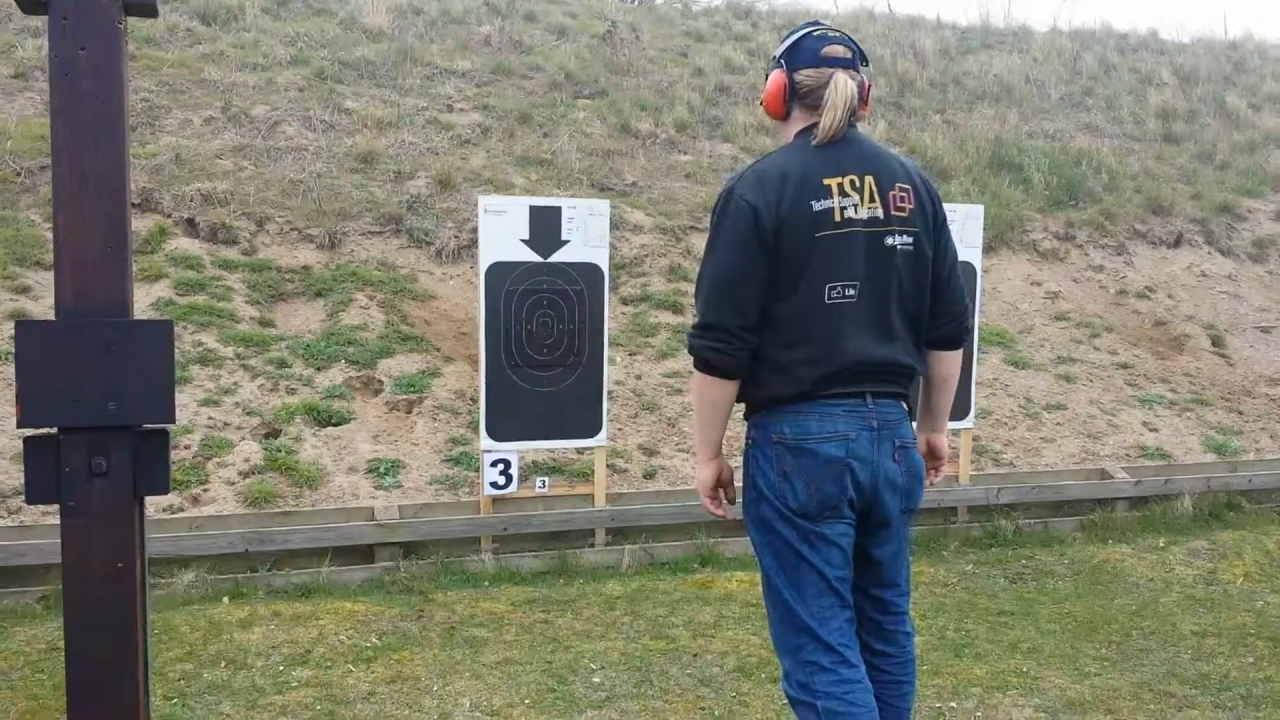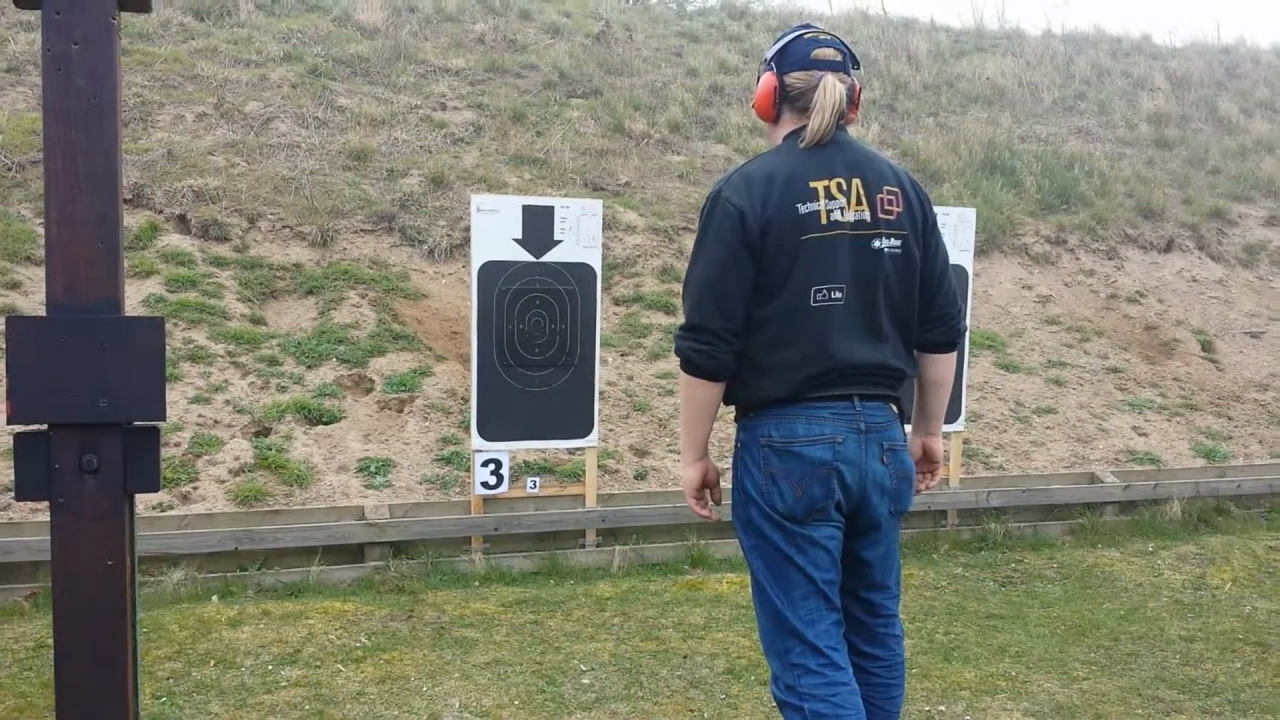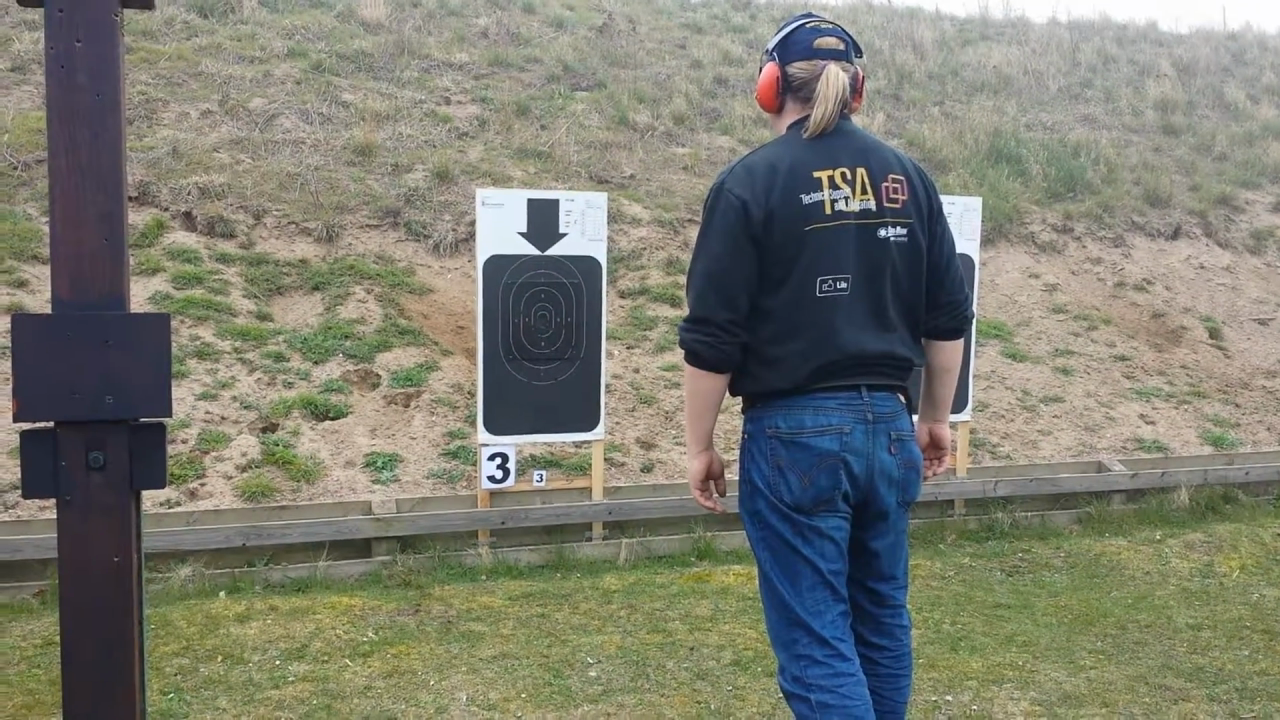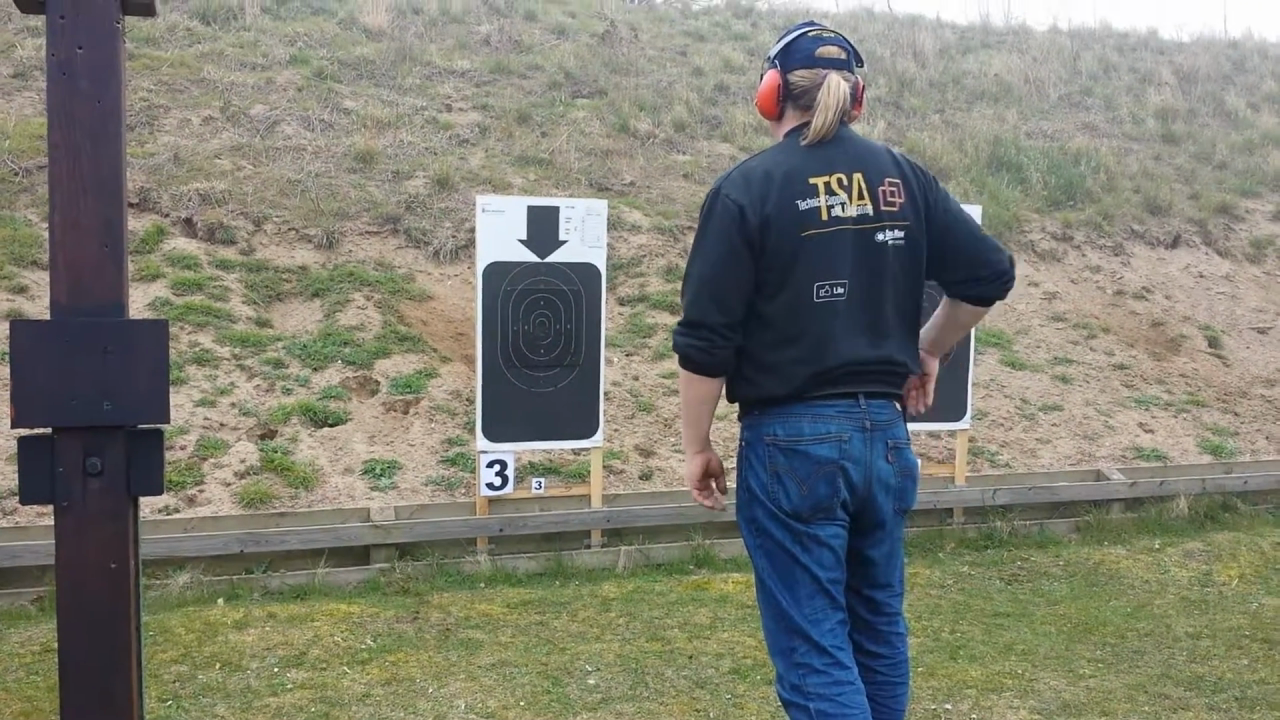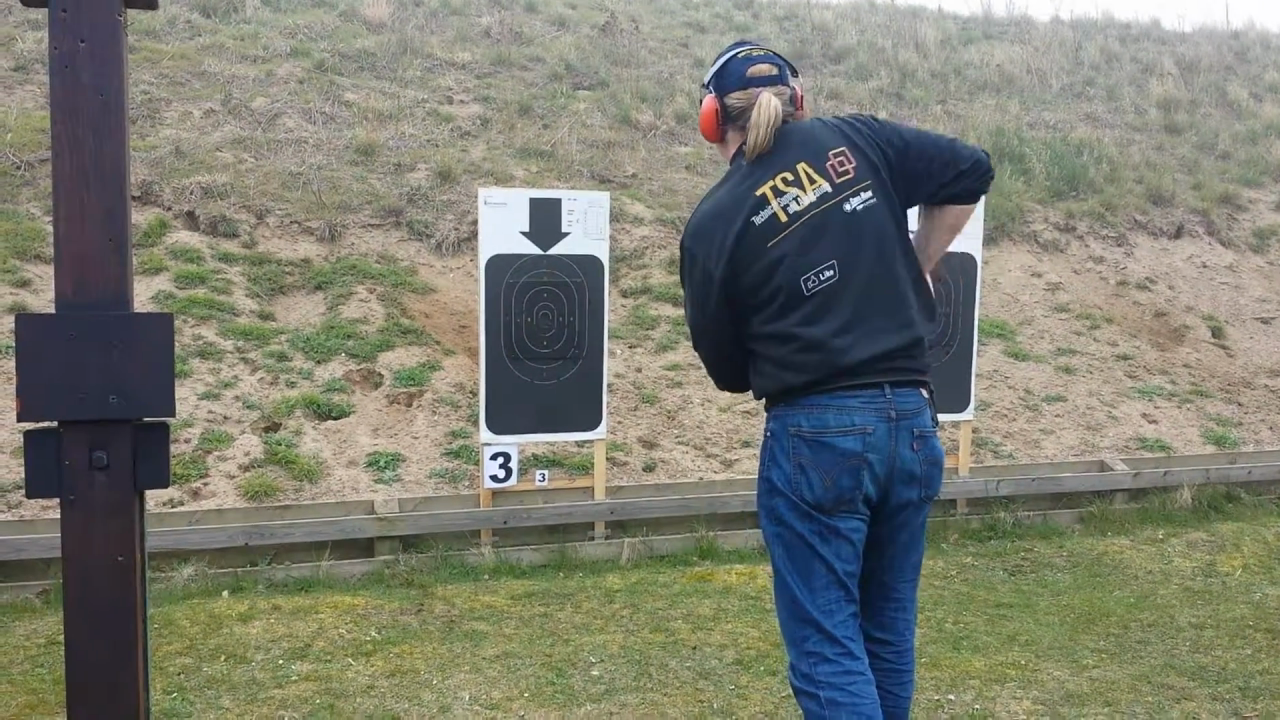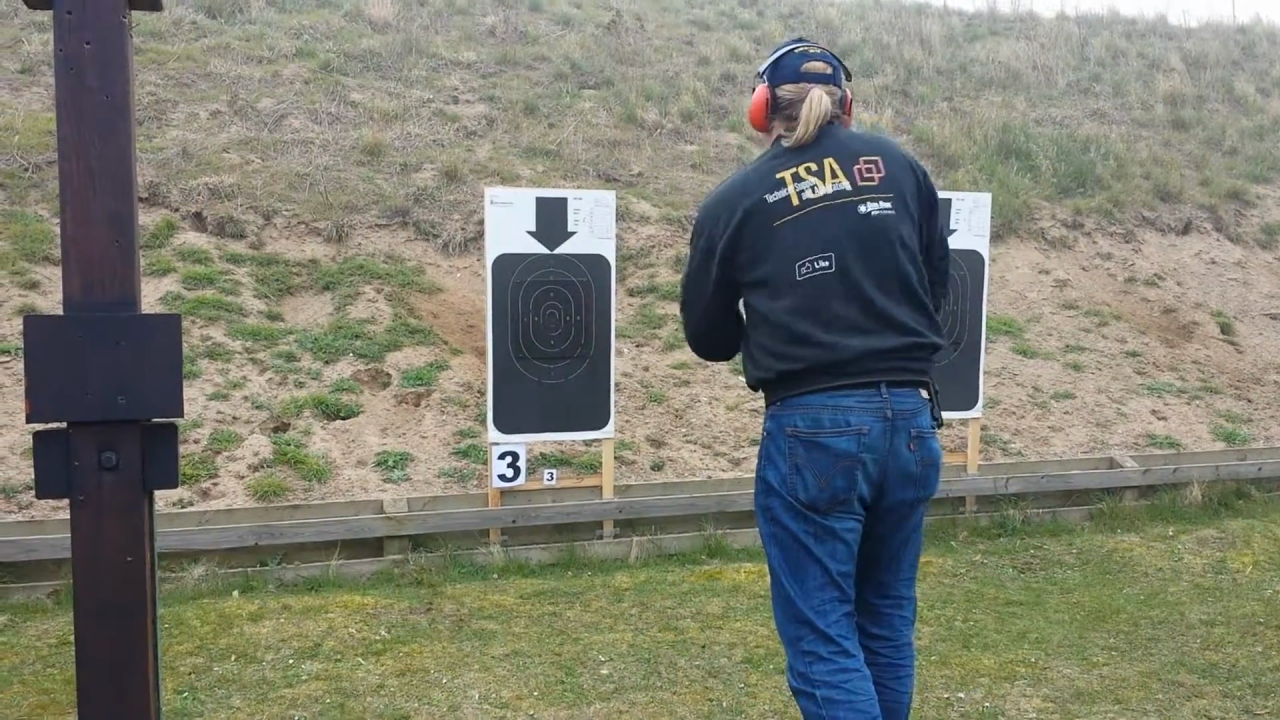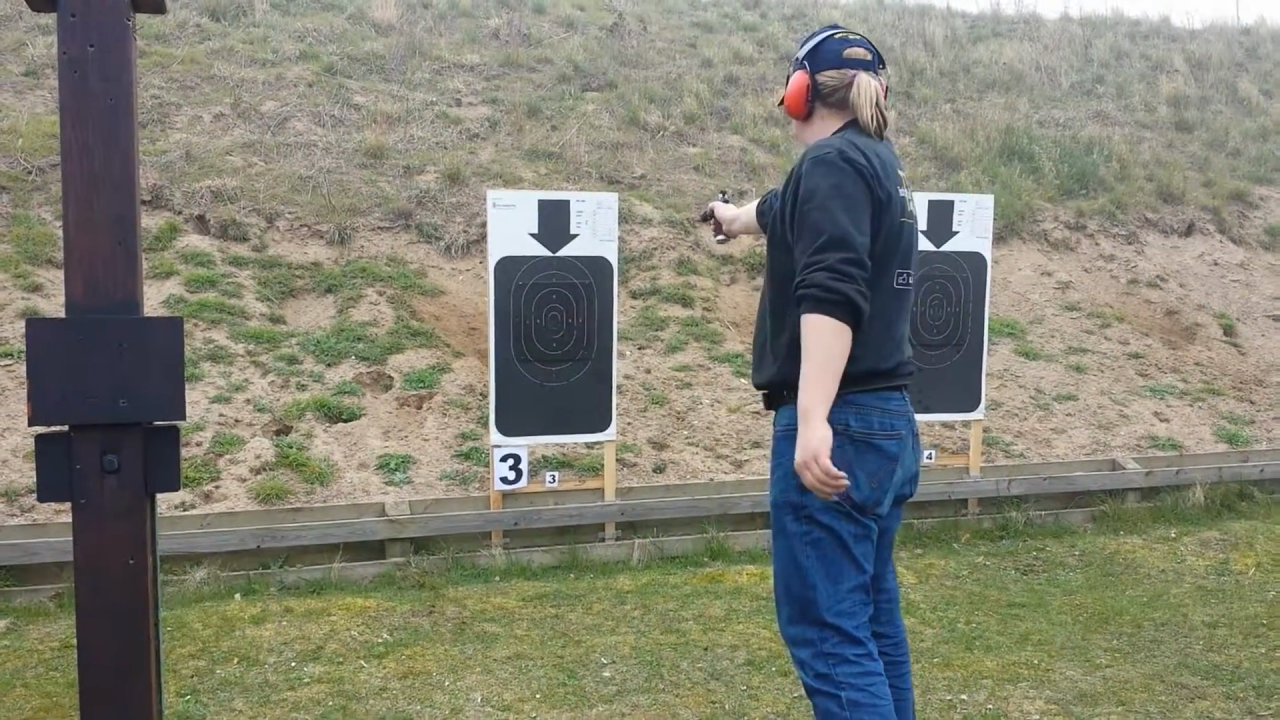
dt=0.7s
person 1, frame 1
left shoulder: (759, 189)
right shoulder: (911, 185)
left elbow: (722, 344)
right elbow: (947, 328)
left wrist: (708, 452)
right wrist: (932, 426)
left hip: (798, 440)
right hip: (888, 433)
left knee: (819, 645)
right knee: (885, 622)
person 1, frame 2
left shoulder: (747, 191)
right shoulder: (901, 189)
left elbow: (708, 346)
right elbow: (940, 331)
left wrist: (694, 454)
right wrist: (928, 431)
left hip: (788, 443)
right hip: (879, 437)
left knee: (808, 648)
right knee: (874, 627)
person 1, frame 3
left shoulder: (750, 182)
right shoulder: (906, 177)
left elbow: (711, 337)
right elbow: (947, 317)
left wrist: (699, 445)
right wrist: (935, 417)
left hip: (794, 434)
right hip: (886, 427)
left knee: (815, 638)
right knee: (882, 617)
person 1, frame 4
left shoulder: (746, 188)
right shoulder: (904, 177)
left elbow: (704, 341)
right elbow: (990, 276)
left wrist: (698, 447)
right wrist: (925, 353)
left hip: (792, 441)
right hip: (883, 436)
left knee: (814, 648)
right knee: (879, 627)
person 1, frame 5
left shoulder: (712, 224)
right shoulder: (855, 141)
left elbow: (728, 369)
right elbow: (969, 172)
right wrist: (914, 268)
left hip: (815, 436)
right hip: (909, 423)
left knee: (824, 640)
right knee: (887, 625)
person 1, frame 6
left shoulder: (734, 200)
right shoulder: (894, 163)
left elbow: (708, 335)
right elbow: (936, 285)
left hip: (812, 430)
right hip: (908, 422)
left knee: (820, 634)
right knee: (885, 619)
person 1, frame 7
left shoulder: (833, 164)
right shoulder: (876, 164)
left elbow: (832, 292)
right elbow: (790, 210)
left wrist: (812, 419)
right wrist: (737, 215)
left hip: (840, 428)
right hip: (888, 424)
left knee: (829, 630)
right knee: (872, 616)
